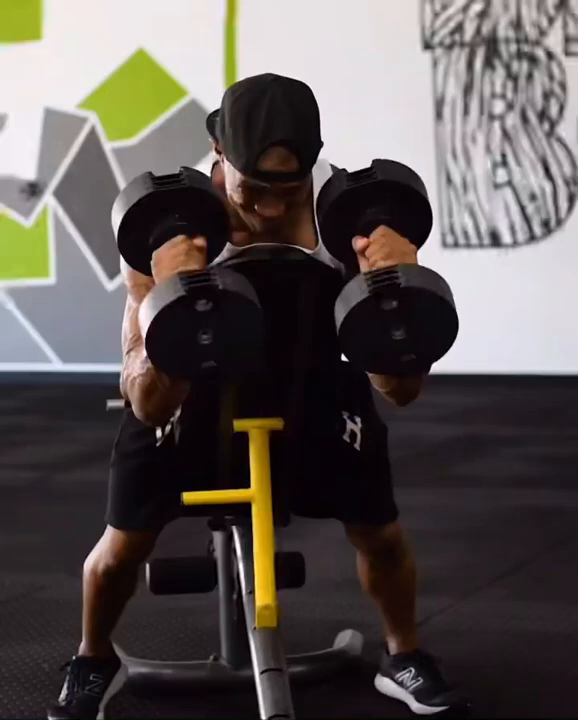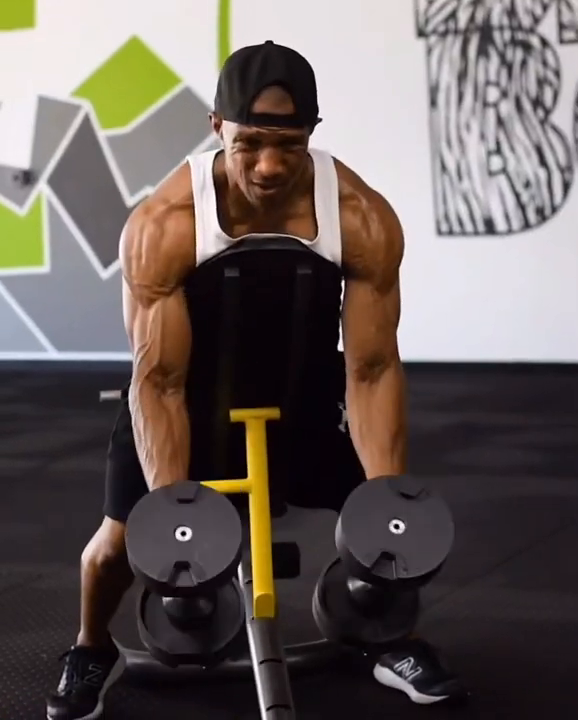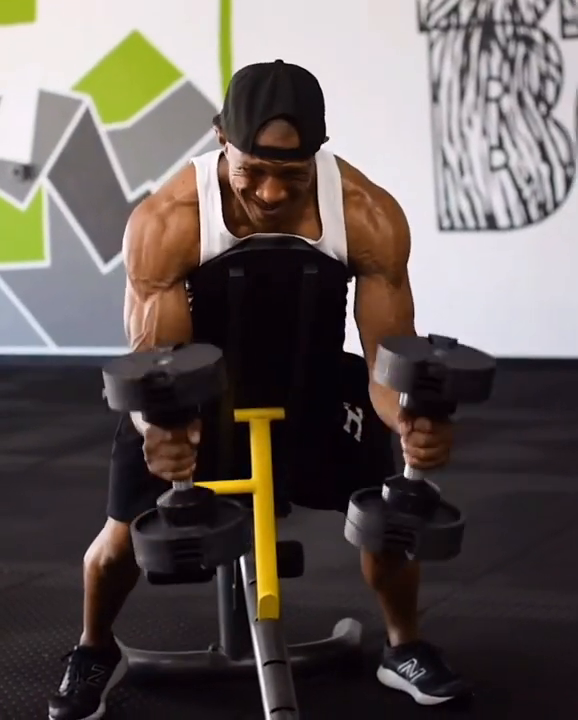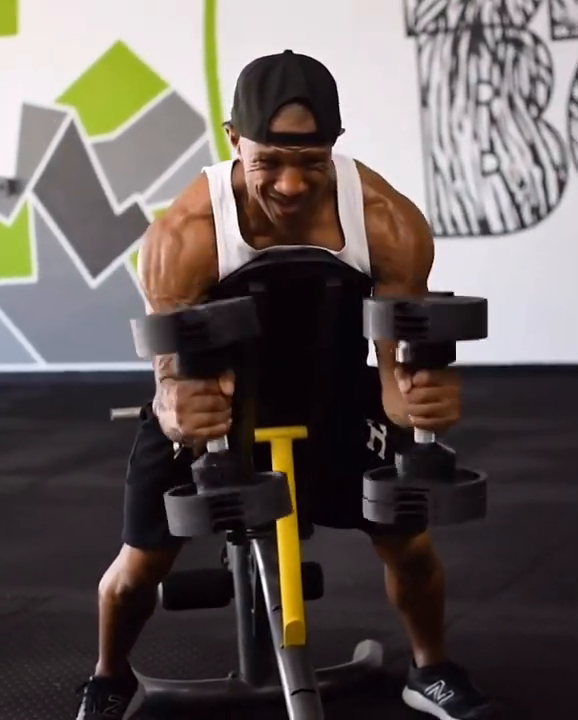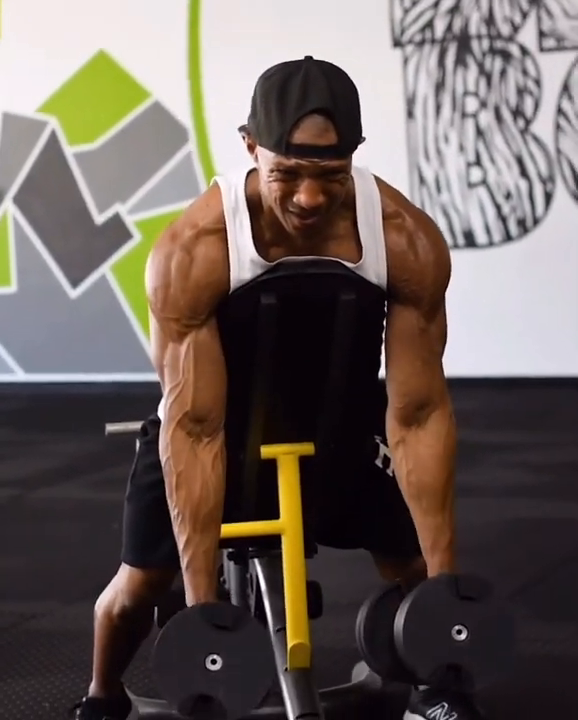
dt=1s
person 1, frame 1
right shoulder: (167, 230)
left elbow: (404, 392)
right elbow: (147, 406)
left hip: (311, 375)
right hip: (196, 380)
left knee: (380, 531)
right knee: (123, 543)
left ankle: (403, 659)
right ankle: (94, 662)
person 1, frame 2
left shoulder: (363, 218)
right shoulder: (159, 225)
left elbow: (371, 369)
right elbow: (159, 381)
right hip: (194, 374)
right knee: (122, 534)
left ankle: (400, 647)
right ankle: (92, 653)
person 1, frame 3
left shoulder: (369, 216)
right shoulder: (164, 221)
left wrist: (412, 423)
right wrist: (158, 428)
right knee: (121, 535)
left ankle: (405, 649)
right ankle: (95, 653)
person 1, frame 4
left shoulder: (390, 223)
right shoulder: (181, 237)
left elbow: (399, 370)
right elbow: (175, 385)
left wrist: (424, 399)
right wrist: (186, 420)
right hip: (214, 397)
left knee: (411, 545)
right knee: (141, 562)
person 1, frame 5
left shoulder: (408, 240)
right shoulder: (189, 251)
left elbow: (419, 413)
right elbow: (194, 429)
left wrist: (444, 575)
right wrist: (202, 600)
right hip: (216, 413)
left knee: (410, 562)
right knee: (140, 583)
